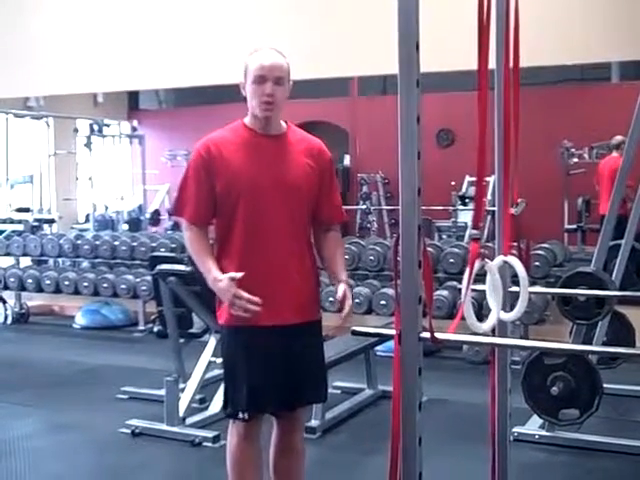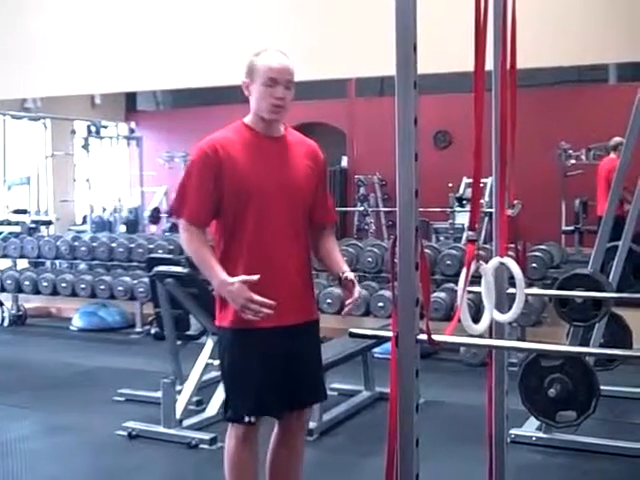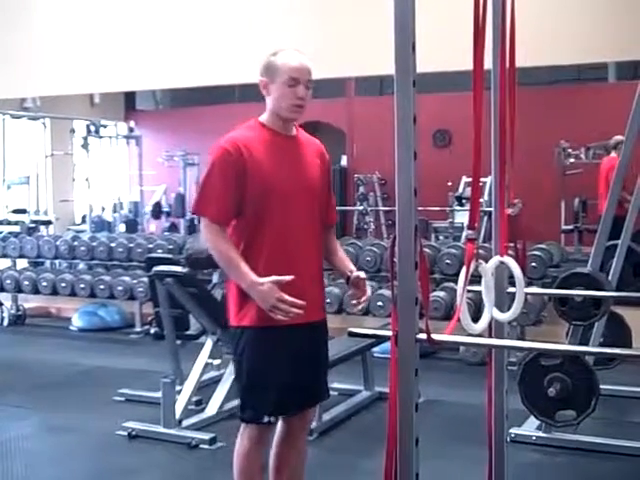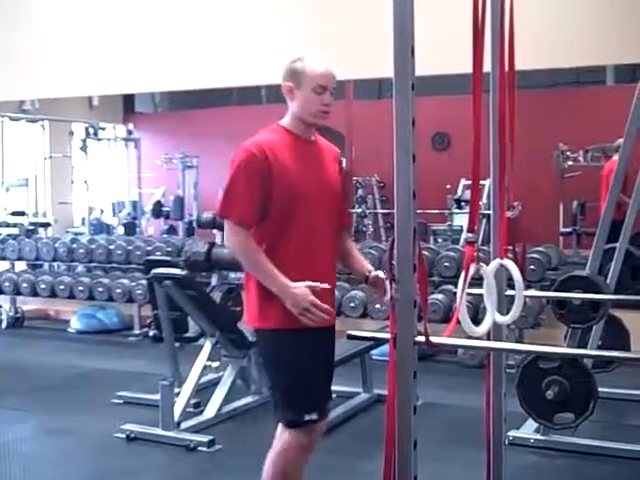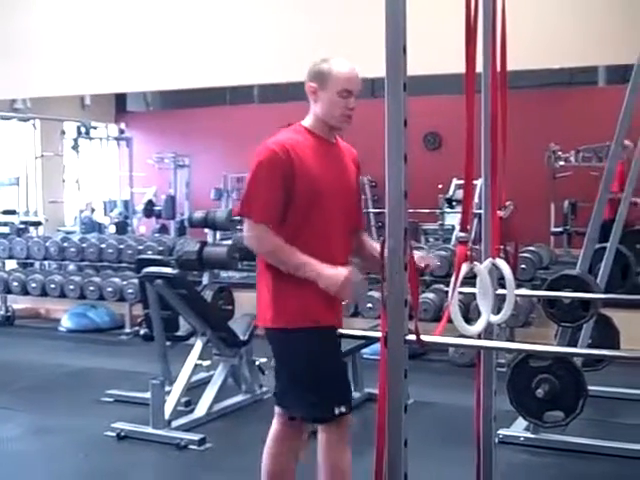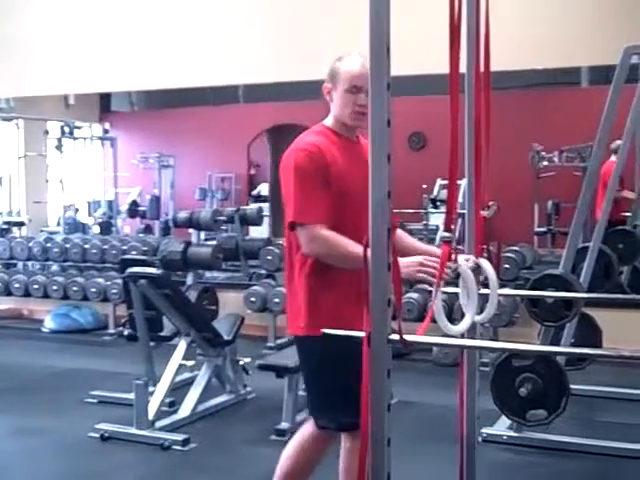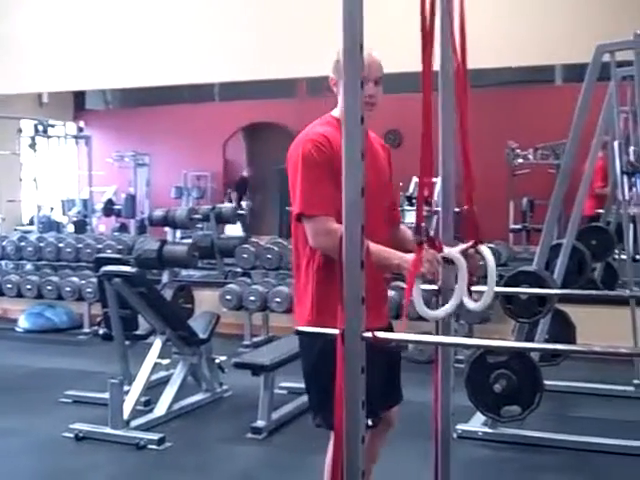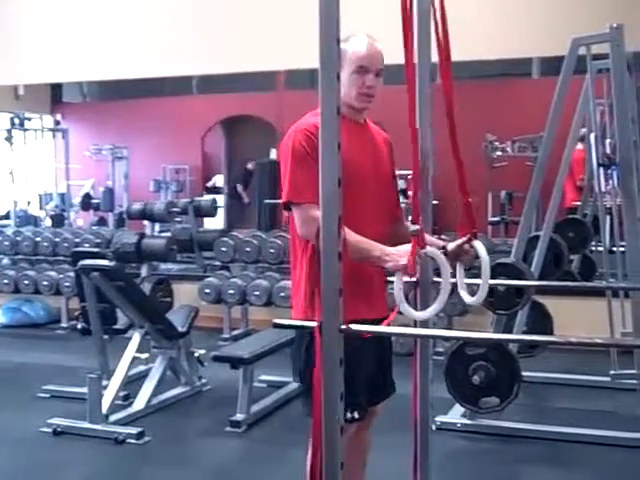
dt=0.3s
person 1, frame 1
left shoulder: (315, 152)
right shoulder: (213, 151)
left elbow: (327, 228)
right elbow: (192, 227)
left wrist: (341, 278)
right wrist: (215, 279)
left hip: (301, 312)
right hip: (245, 314)
left knee: (294, 418)
right knee: (245, 421)
person 1, frame 2
left shoulder: (310, 153)
right shoulder: (215, 151)
right elbow: (190, 229)
left wrist: (341, 271)
right wrist: (223, 282)
left hip: (300, 313)
right hip: (245, 316)
left knee: (296, 418)
right knee: (244, 424)
person 1, frame 3
left shoulder: (316, 151)
right shoulder: (234, 149)
right elbow: (211, 231)
left wrist: (349, 272)
right wrist: (253, 285)
left hip: (310, 311)
right hip: (261, 315)
left knee: (300, 419)
right knee: (258, 425)
person 1, frame 4
left shoulder: (331, 155)
right shoulder: (258, 152)
right elbow: (236, 235)
left wrist: (366, 272)
right wrist: (285, 289)
left hip: (319, 313)
right hip: (279, 315)
left knee: (300, 424)
right knee: (303, 425)
person 1, frame 5
left shoulder: (348, 156)
right shoulder: (278, 151)
right elbow: (255, 234)
right wrist: (320, 273)
left hip: (321, 309)
right hip: (296, 311)
left knee: (293, 417)
right knee: (335, 421)
person 1, frame 6
left shoulder: (370, 155)
right shoulder: (307, 153)
right elbow: (313, 240)
left wrist: (434, 253)
right wrist: (393, 266)
left hip: (352, 312)
right hip: (327, 316)
left knee: (326, 425)
right knee: (357, 429)
person 1, frame 7
left shoulder: (378, 146)
right shoulder: (314, 144)
right elbow: (322, 234)
left wrist: (434, 251)
right wrist: (401, 262)
left hip: (374, 311)
right hip: (332, 315)
left knee: (381, 418)
person 1, frame 8
left shoulder: (381, 140)
right shoulder: (308, 135)
right elbow: (309, 223)
left wrist: (439, 247)
right wrist: (382, 255)
left hip: (371, 303)
left knee: (364, 415)
right knee: (337, 421)
